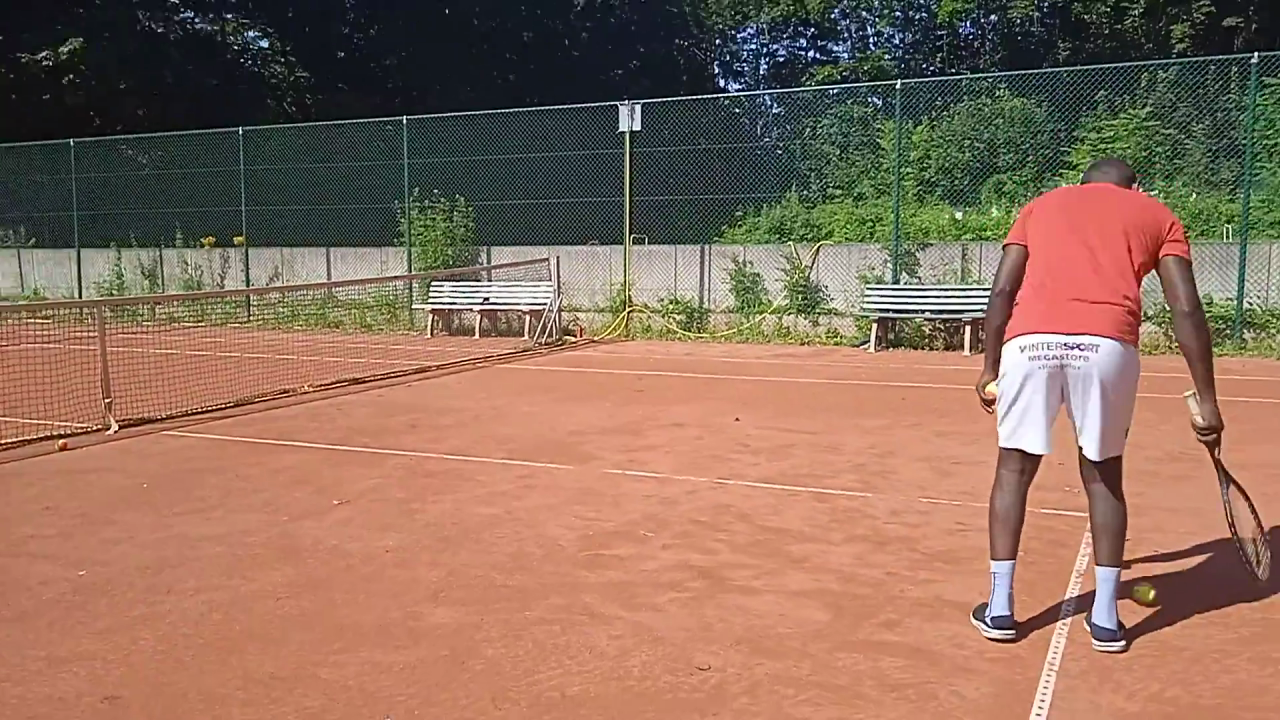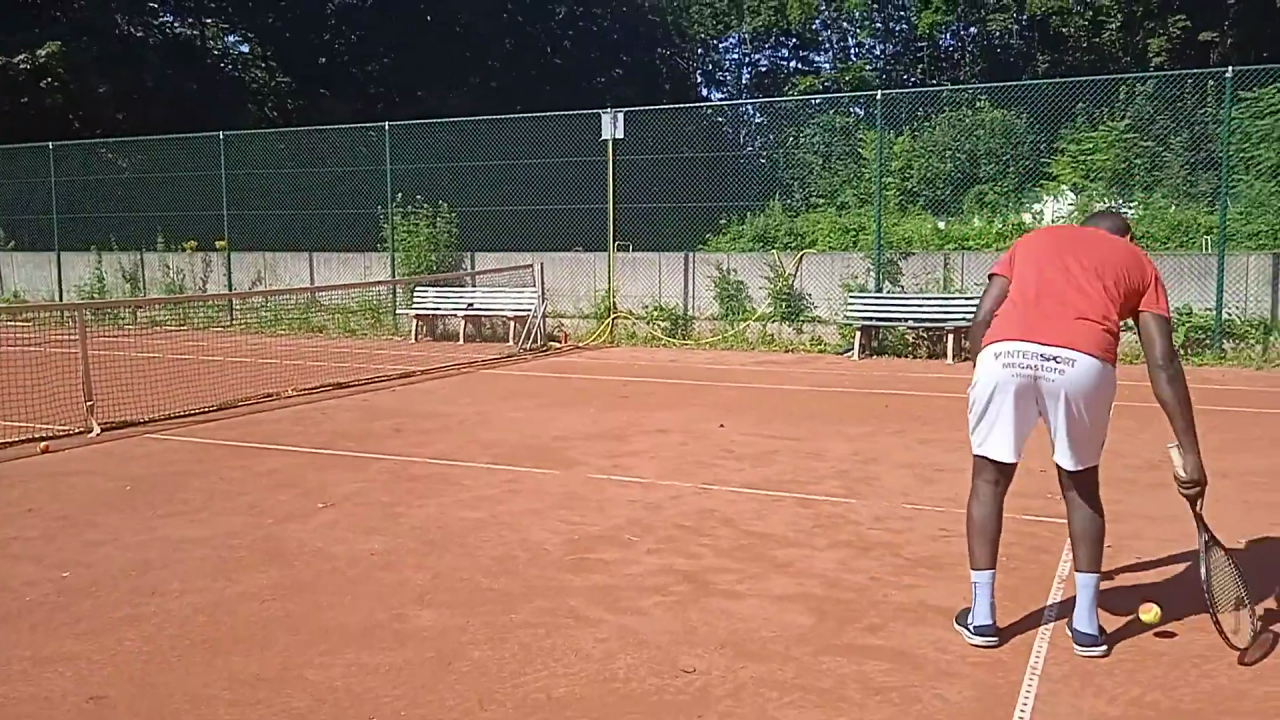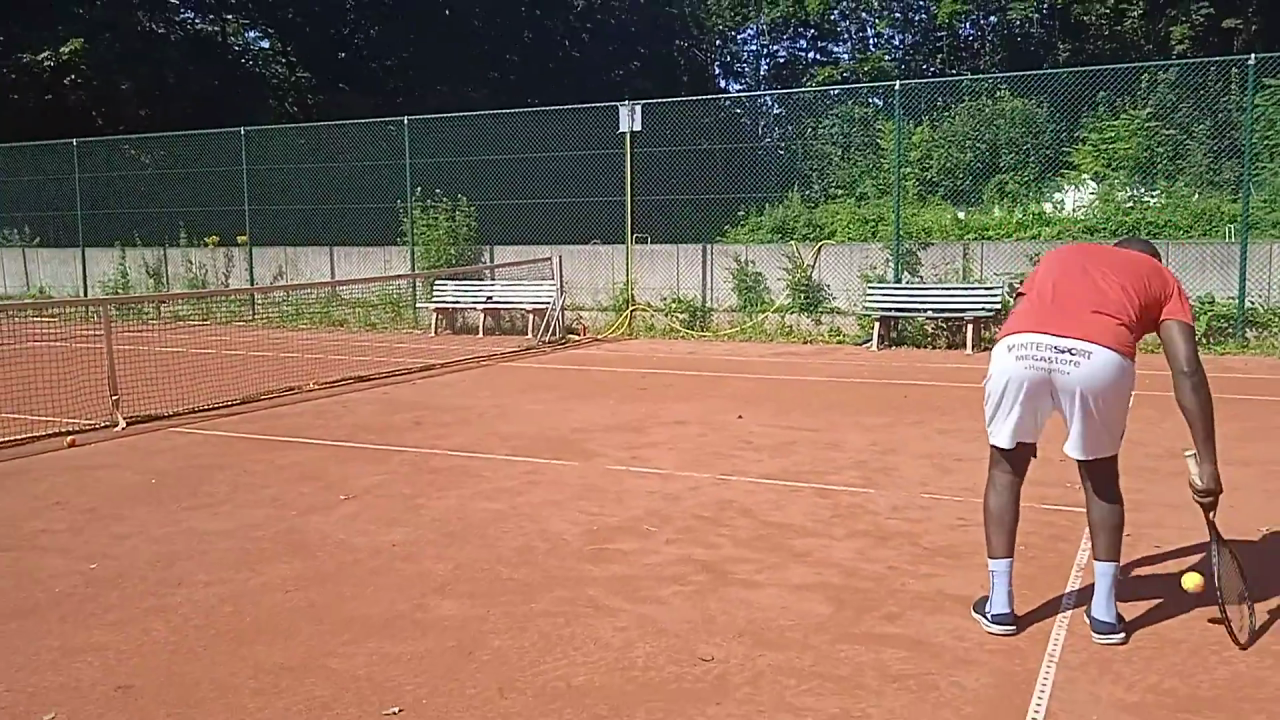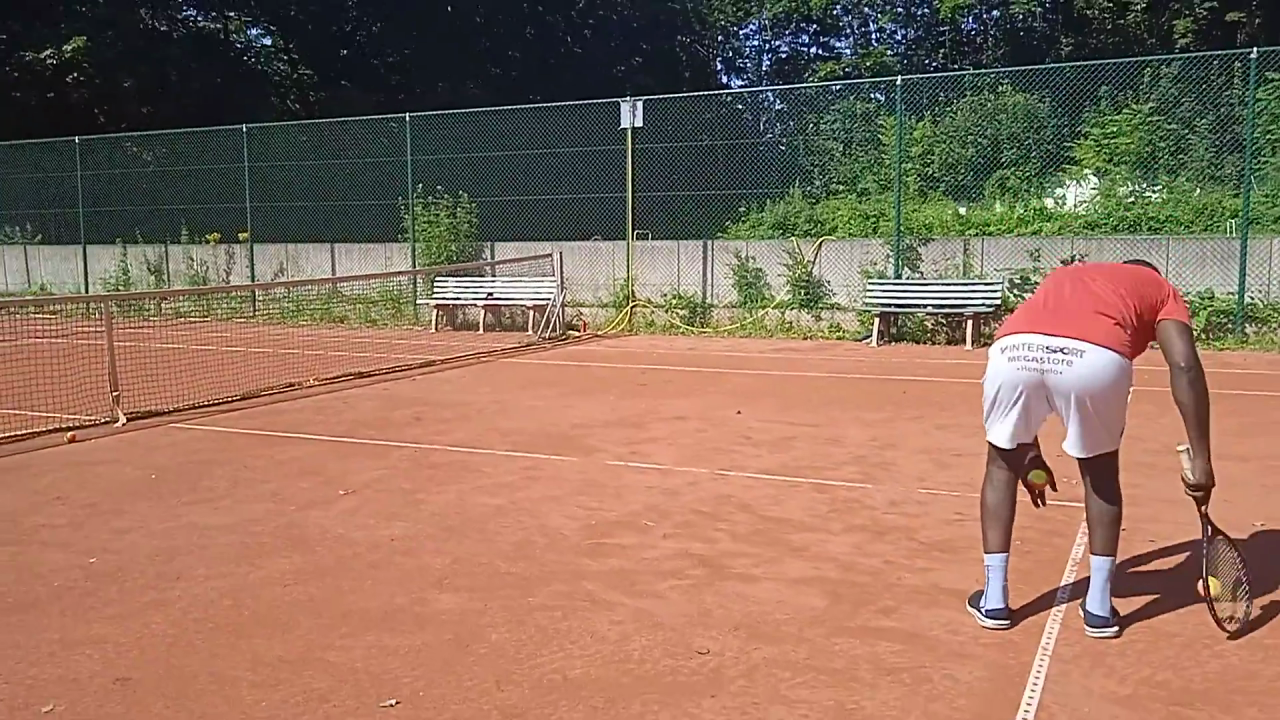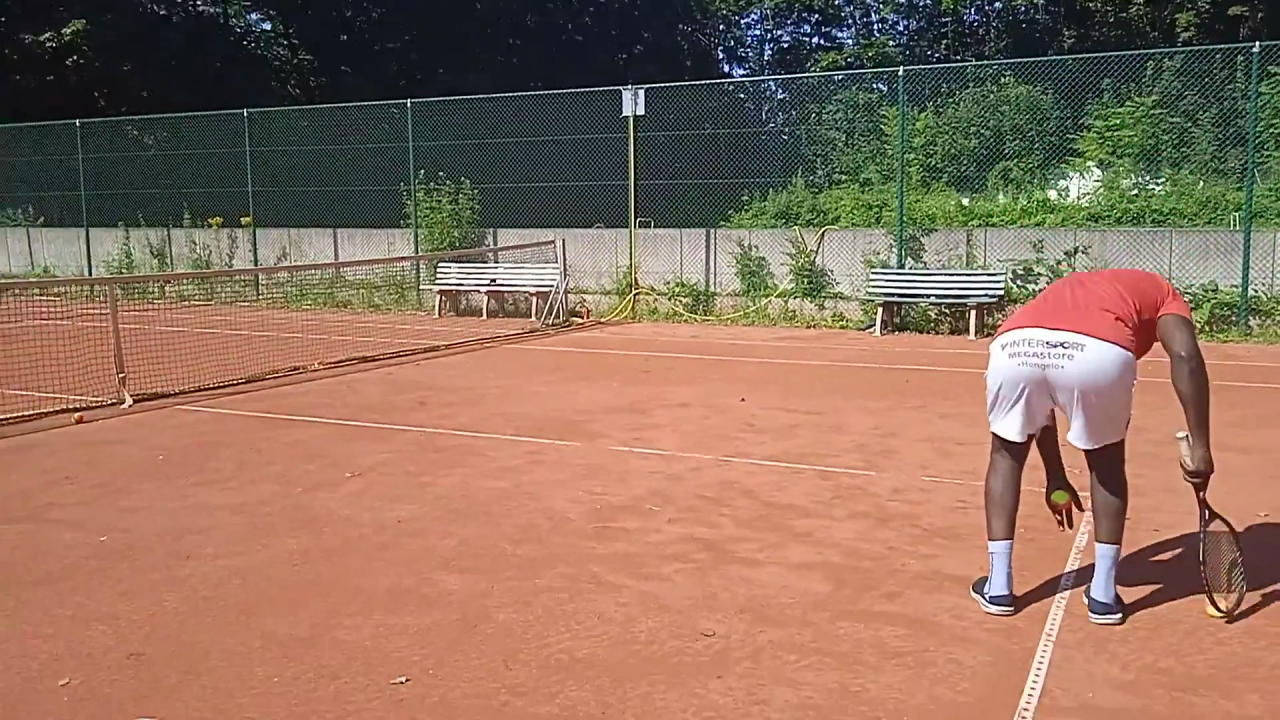
dt=0.1s
person 1, frame 1
left shoulder: (1040, 204)
right shoulder: (1157, 214)
left elbow: (1002, 290)
right elbow: (1187, 310)
left wrist: (990, 366)
right wrist: (1208, 400)
left hip: (1031, 339)
right hip: (1107, 344)
left knee: (1013, 470)
right knee: (1102, 474)
left ankle: (998, 610)
right ankle: (1105, 616)
person 1, frame 2
left shoulder: (1031, 241)
right shoulder: (1139, 263)
left elbow: (983, 320)
right elbow: (1163, 363)
left wrist: (982, 391)
right wrist: (1190, 455)
left hip: (1008, 352)
right hip: (1085, 361)
left knee: (988, 480)
right knee: (1079, 485)
left ankle: (981, 616)
right ankle: (1086, 622)
person 1, frame 3
left shoulder: (1057, 257)
right shoulder: (1163, 280)
right elbow: (1187, 370)
left wrist: (1019, 429)
right wrist: (1208, 464)
left hip: (1020, 345)
right hip: (1100, 355)
left knee: (1005, 468)
right knee: (1100, 474)
left ankle: (998, 604)
right ankle: (1104, 611)
person 1, frame 4
left shoulder: (1062, 276)
right shoulder: (1160, 289)
right elbow: (1184, 366)
left wrist: (1032, 452)
right wrist: (1201, 458)
left hip: (1015, 347)
right hip: (1098, 357)
left knee: (1003, 464)
right knee: (1100, 469)
left ankle: (994, 598)
right ankle: (1099, 605)
person 1, frame 5
left shoulder: (1065, 286)
right shoulder: (1160, 292)
left elbow: (1043, 405)
right elbow: (1186, 354)
left wrist: (1055, 478)
right wrist: (1200, 444)
left hip: (1016, 343)
right hip: (1099, 351)
left knee: (1006, 453)
right knee: (1107, 459)
left ankle: (998, 584)
right ankle: (1103, 593)
